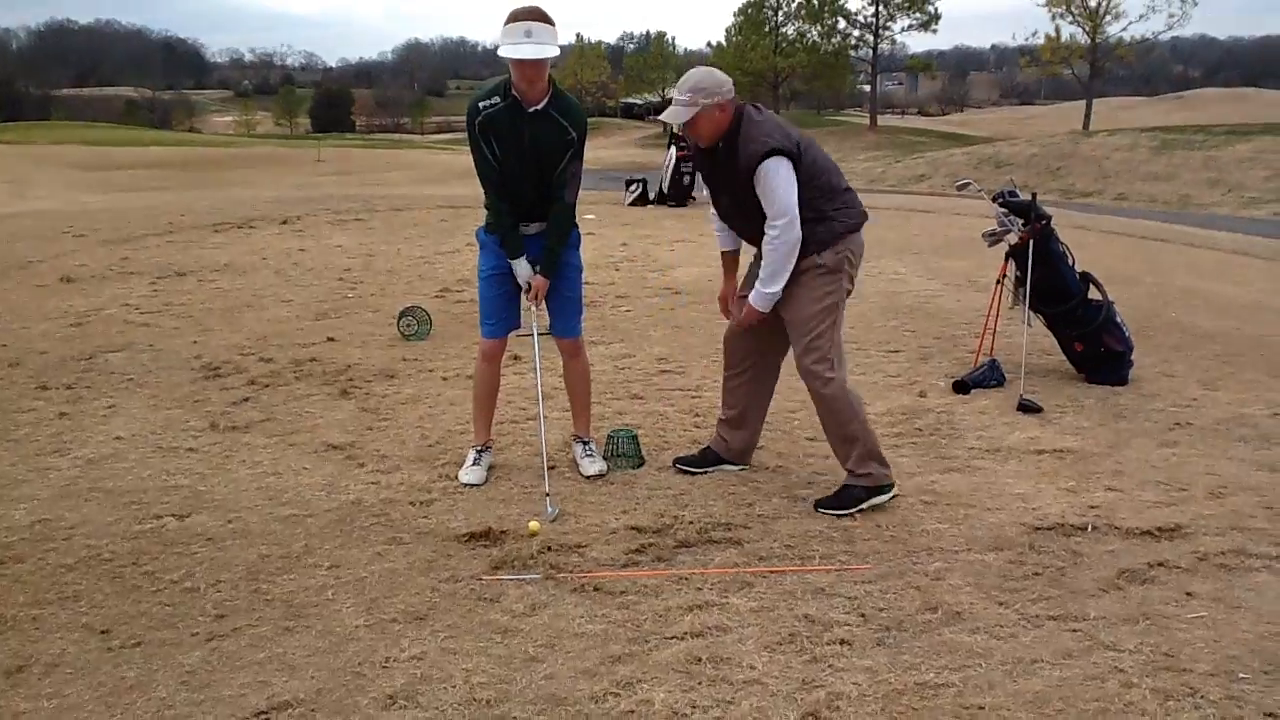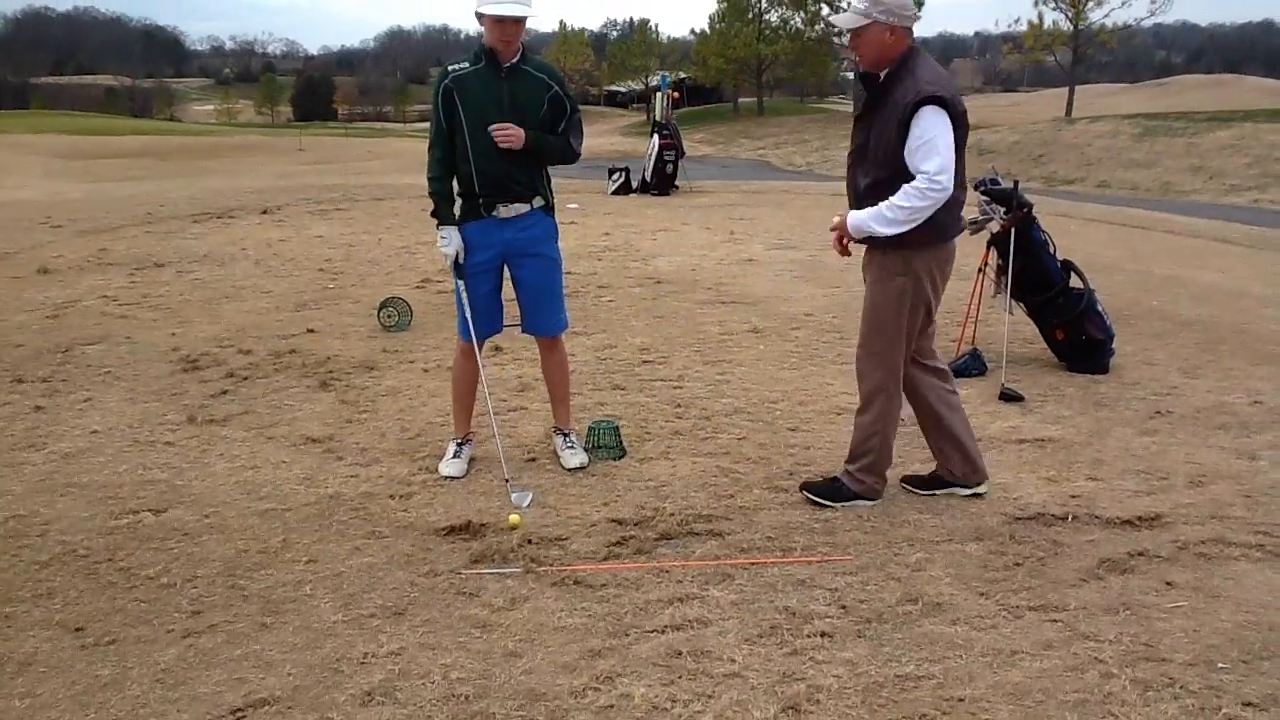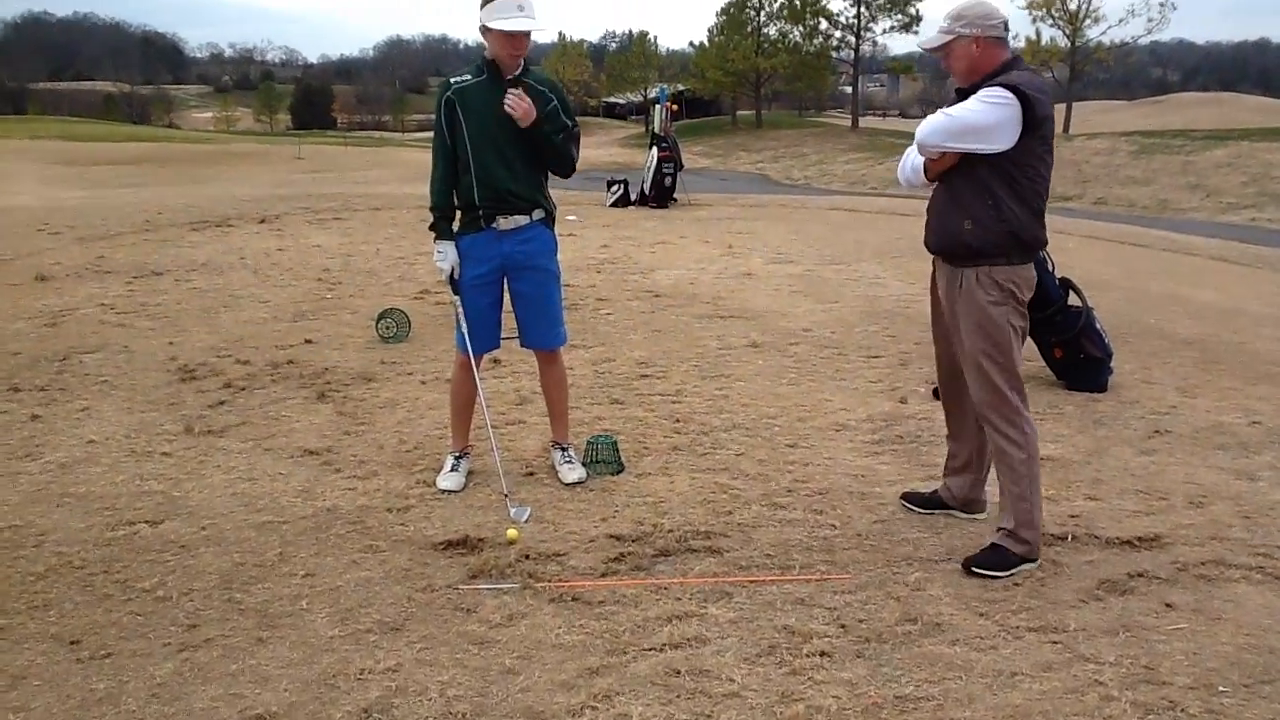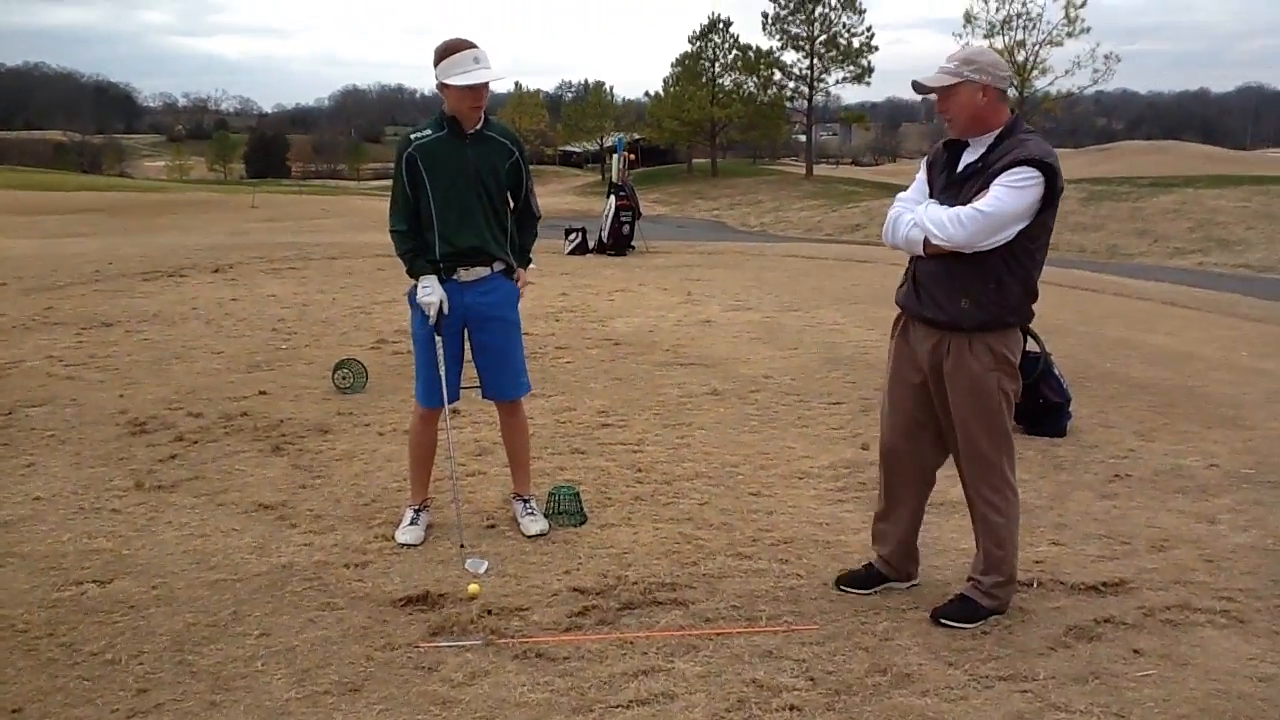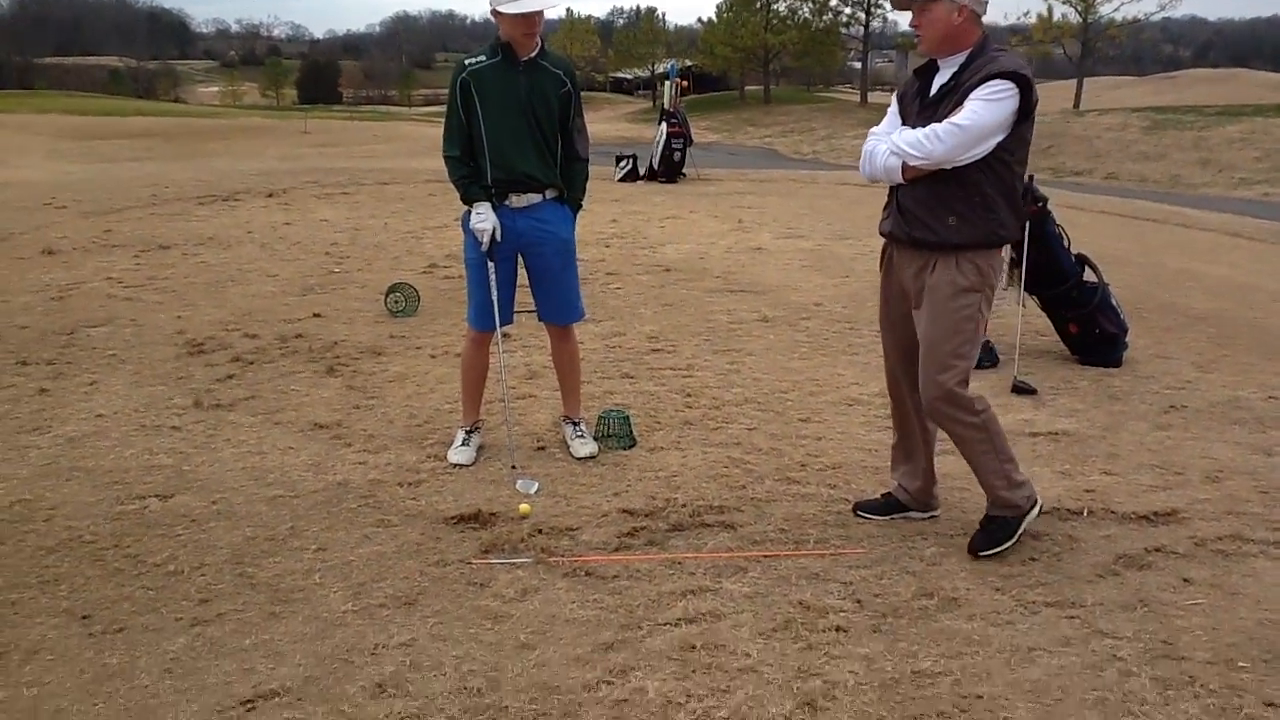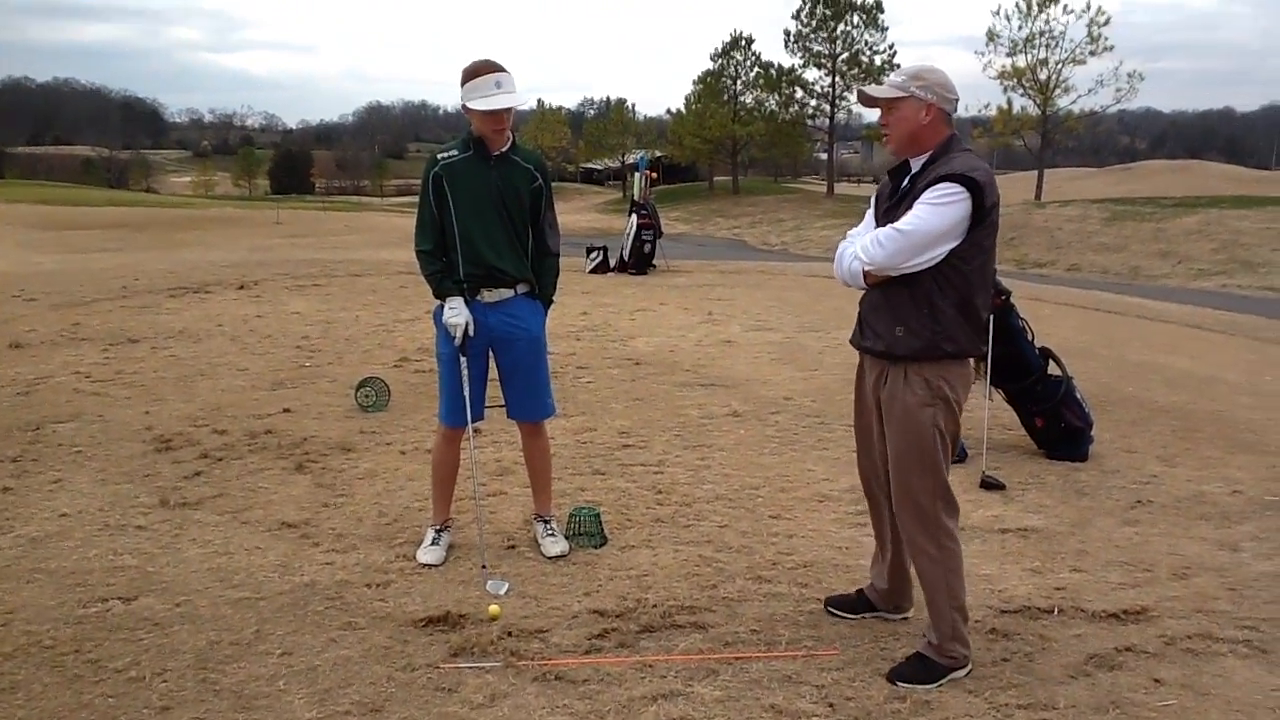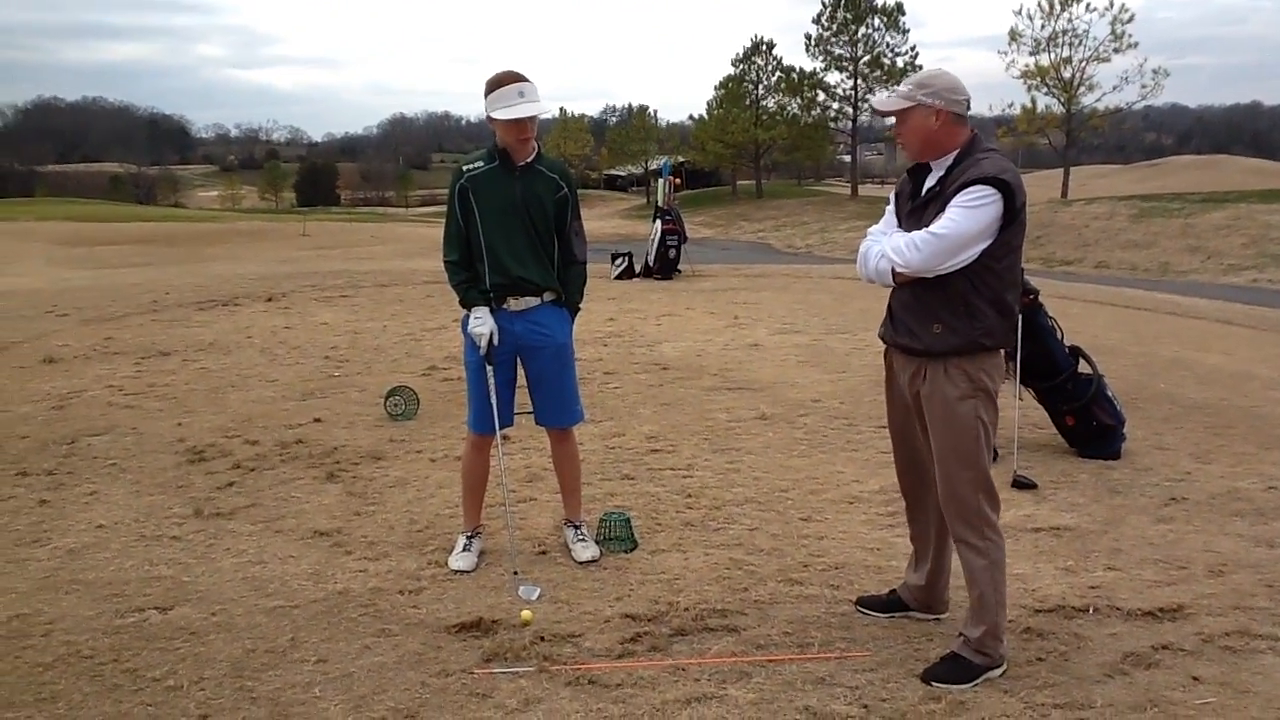
dt=0.7s
person 1, frame 1
left shoulder: (767, 149)
right shoulder: (710, 147)
left elbow: (784, 228)
right elbow: (725, 211)
left wrist: (761, 298)
right wrist: (731, 277)
left hip: (825, 250)
right hip: (781, 251)
left knee: (815, 361)
right knee: (743, 342)
left ankle: (870, 477)
right ankle: (731, 447)
person 1, frame 2
left shoulder: (923, 97)
right shoulder: (884, 82)
left elbow: (935, 185)
left wrist: (860, 222)
right wrist: (856, 222)
left hip: (911, 249)
right hip: (887, 243)
left knee: (879, 364)
right knee: (914, 357)
left ankle: (862, 480)
right ankle: (961, 467)
person 1, frame 3
left shoulder: (1014, 97)
right shoulder: (976, 100)
left elbow: (929, 136)
right elbow: (909, 167)
left wrist: (936, 151)
right wrist: (933, 166)
left hip: (994, 273)
right hip: (952, 265)
left knee: (997, 399)
right knee: (958, 386)
left ankle: (1019, 535)
right ankle: (962, 489)
person 1, frame 4
left shoulder: (1029, 165)
right shoulder: (944, 156)
left elbow: (964, 229)
right elbow: (895, 226)
left wrist: (925, 216)
right wrist: (942, 234)
left hip: (980, 339)
right hip: (916, 325)
left knee: (985, 467)
right knee: (901, 451)
left ankle: (992, 586)
right ankle: (893, 561)
person 1, frame 5
left shoulder: (1001, 80)
right shoulder: (917, 84)
left elbow: (938, 146)
right elbow: (872, 159)
left wrist: (903, 148)
right wrist: (917, 160)
left hip: (962, 259)
right hip: (902, 249)
left knee: (944, 387)
right knee: (905, 381)
left ankle: (1013, 497)
right ankle: (914, 490)
person 1, frame 6
left shoulder: (961, 181)
right shoulder: (898, 180)
left elbow: (880, 254)
right elbow: (847, 261)
left wrist: (870, 256)
right wrist: (877, 266)
left hip: (927, 369)
right hip: (878, 356)
left knee: (922, 504)
right knee: (881, 485)
left ankle: (949, 647)
right ankle: (888, 591)
person 1, frame 7
left shoulder: (988, 181)
right shoulder: (914, 182)
left elbow: (919, 254)
right elbow: (870, 258)
left wrist: (897, 251)
right wrist: (906, 263)
left hip: (961, 363)
right hip: (904, 351)
left knee: (966, 497)
right knee: (918, 482)
left ankle: (984, 644)
right ankle: (922, 591)
person 2, frame 1
left shoulder: (570, 116)
right shoulder: (483, 110)
left elbow: (564, 197)
right elbow: (494, 189)
left wrist: (547, 269)
right wrist: (516, 257)
left hip: (556, 238)
right hip: (502, 240)
left knee: (571, 342)
right knee: (491, 345)
left ankle: (583, 440)
right ankle: (480, 446)
person 2, frame 2
left shoulder: (546, 79)
right shoulder: (454, 80)
left elbow: (571, 147)
right elbow: (440, 156)
left wrist: (530, 141)
right wrist: (445, 221)
left hip: (533, 222)
right hip: (475, 225)
left knee: (549, 334)
right knee: (470, 340)
left ankle: (563, 430)
right ankle: (461, 438)
person 2, frame 3
left shoulder: (546, 92)
right shoulder: (456, 92)
left elbow: (567, 161)
right elbow: (443, 169)
left wrist: (534, 125)
right wrist: (443, 235)
left hip: (533, 234)
right hip: (475, 238)
left knee: (548, 348)
right knee: (467, 353)
left ankle: (561, 446)
right ankle: (458, 452)
person 2, frame 4
left shoulder: (505, 144)
right shoulder: (416, 148)
left elbow: (526, 209)
right elbow: (402, 224)
left wrist: (520, 262)
right wrist: (423, 276)
left hip: (494, 286)
right hip: (438, 289)
left knee: (509, 398)
right knee: (428, 405)
left ankle: (523, 497)
right ankle: (417, 505)
person 2, frame 5
left shoulder: (559, 73)
right shoulder: (470, 74)
left elbow: (575, 149)
right elbow: (455, 149)
left wrist: (569, 208)
right wrist: (477, 203)
left hip: (548, 212)
right hip: (491, 214)
left knee: (562, 324)
right knee: (480, 328)
left ankle: (573, 420)
right ankle: (469, 426)
person 2, frame 6
left shoulder: (531, 168)
right shoulder: (443, 168)
left elbow: (547, 243)
right elbow: (428, 244)
left wrist: (540, 303)
right wrist: (450, 298)
left hip: (519, 308)
right hip: (463, 309)
left knee: (533, 420)
right knee: (452, 424)
left ankle: (544, 519)
right ankle: (439, 525)
person 2, frame 7
left shoulder: (557, 178)
right shoulder: (468, 179)
left elbow: (573, 253)
right elbow: (455, 254)
left wrist: (566, 311)
right wrist: (476, 308)
left hip: (546, 316)
right hip: (489, 318)
left knee: (561, 426)
right knee: (480, 432)
left ankle: (574, 524)
right ankle: (470, 532)
